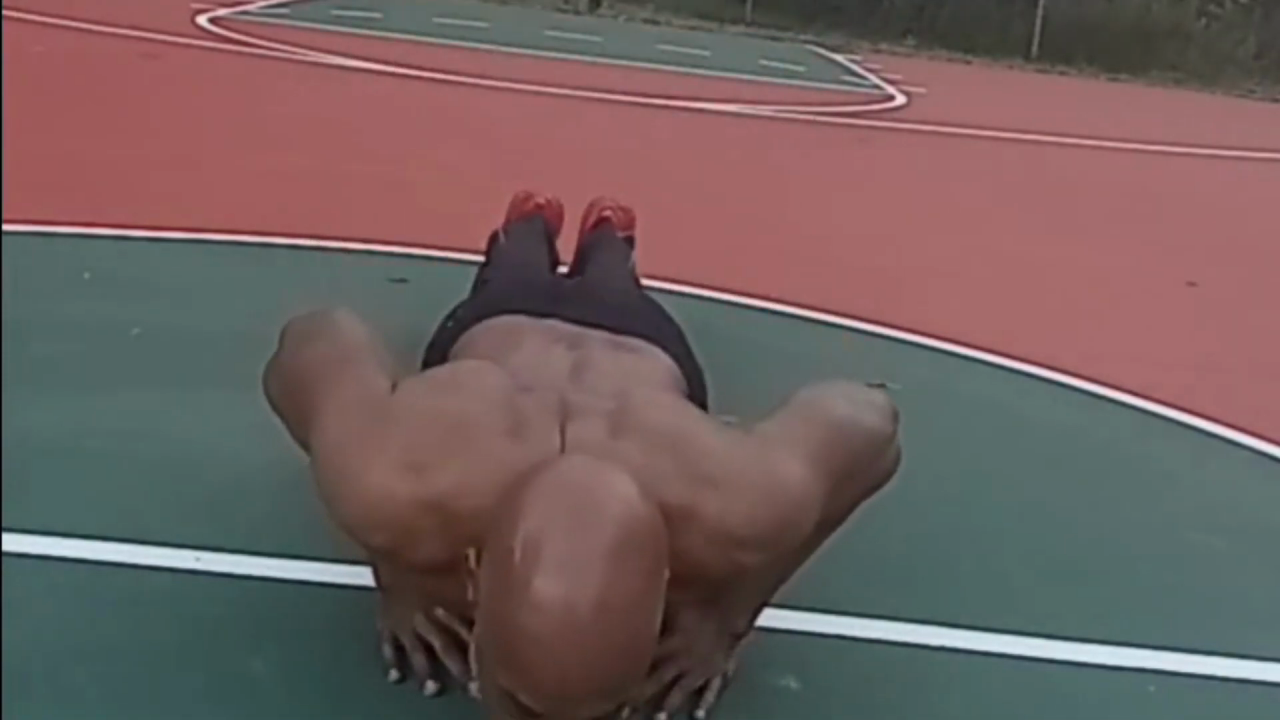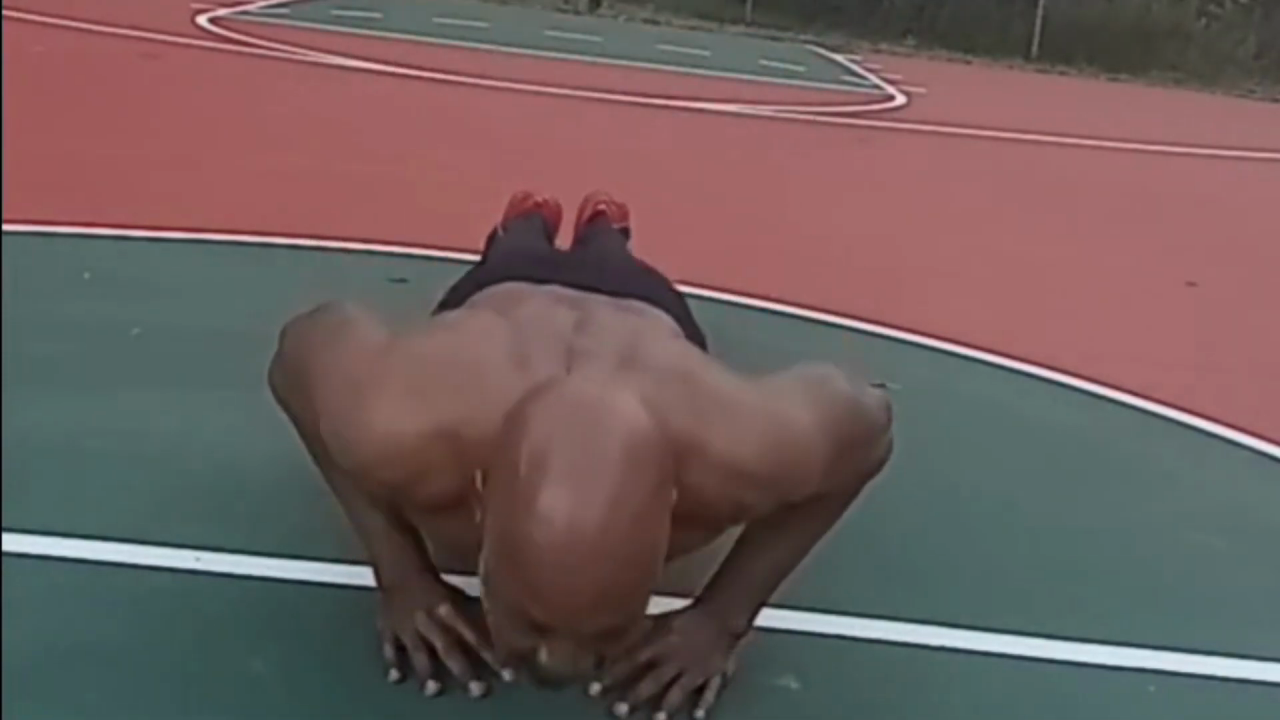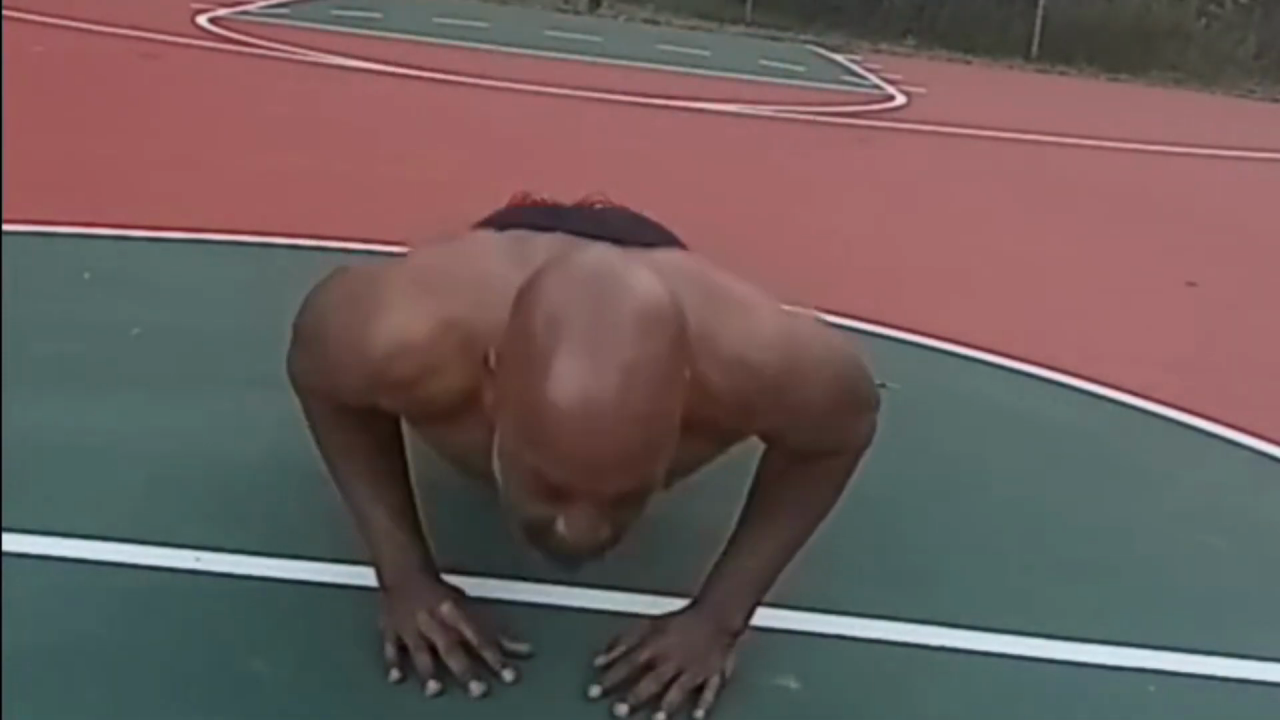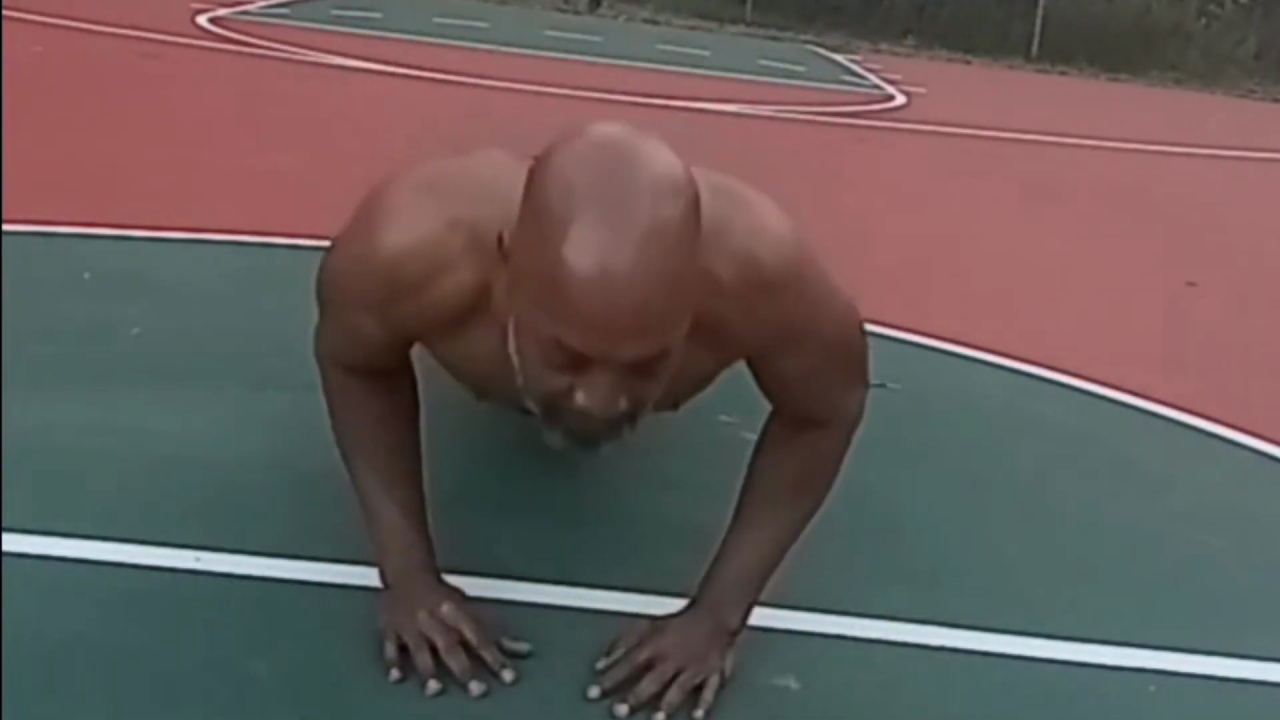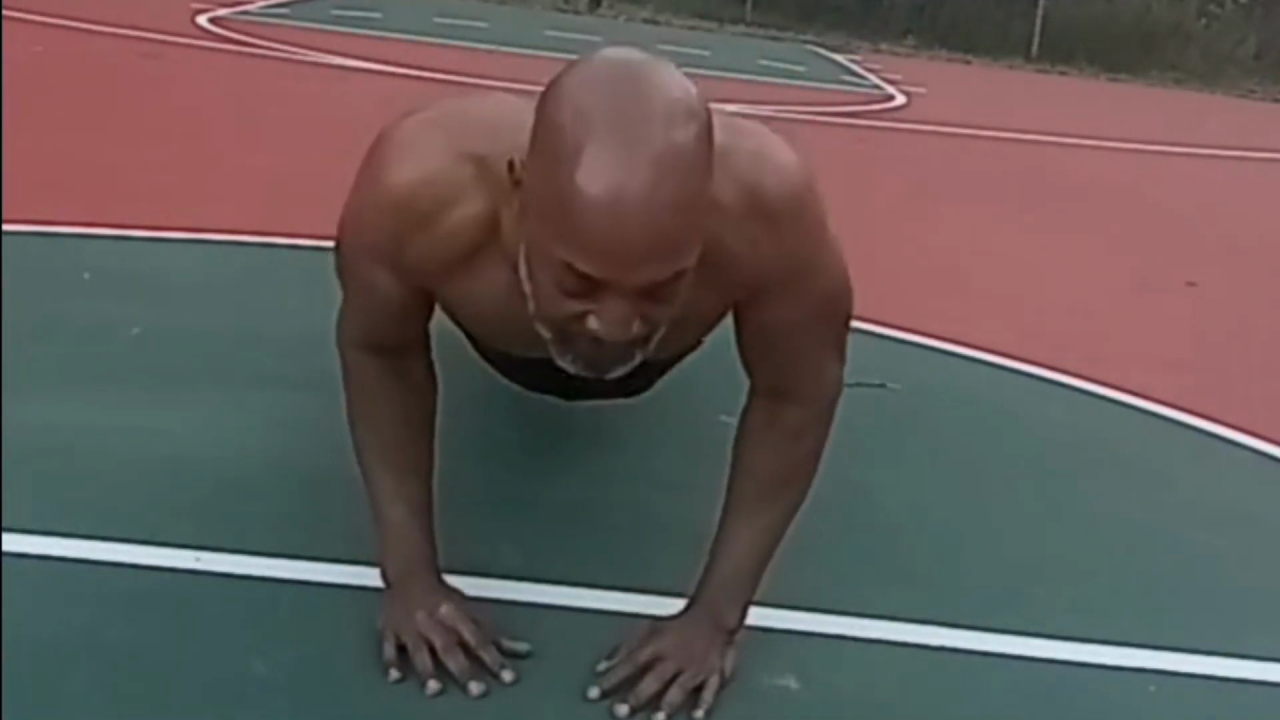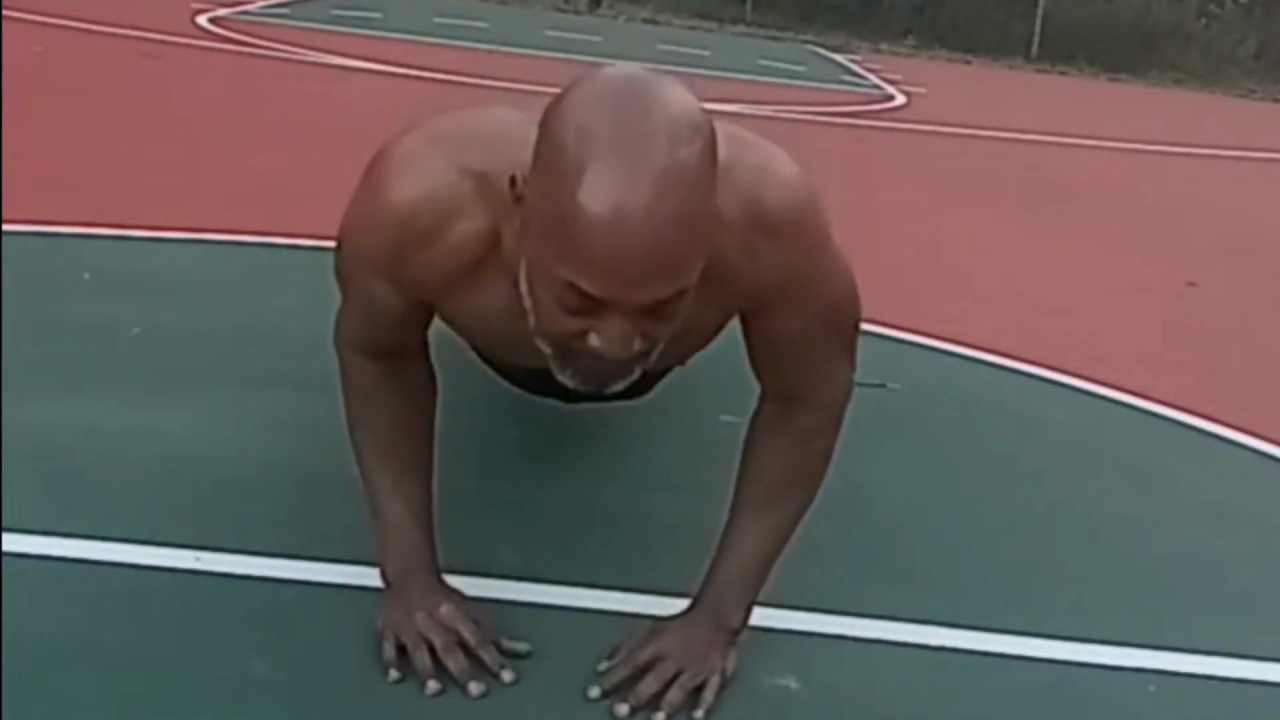
dt=0.1s
person 1, frame 1
left shoulder: (724, 509)
right shoulder: (402, 492)
left elbow: (875, 426)
right elbow: (304, 356)
left wrist: (723, 620)
right wrist: (400, 580)
left hip: (645, 354)
right hip: (492, 336)
left ankle: (607, 234)
right ankle: (529, 226)
person 1, frame 2
left shoulder: (732, 460)
right shoulder: (404, 431)
left elbow: (869, 423)
right elbow: (300, 351)
left wrist: (723, 620)
right wrist: (401, 581)
left hip: (645, 318)
right hip: (494, 305)
left ankle: (601, 226)
right ankle: (528, 225)
person 1, frame 3
left shoulder: (748, 355)
right shoulder: (406, 339)
left elbow: (844, 429)
right elbow: (317, 376)
left wrist: (718, 620)
right wrist: (404, 579)
left ankle: (602, 226)
right ankle: (520, 229)
person 1, frame 4
left shoulder: (762, 268)
right shoulder: (410, 246)
left elbow: (822, 415)
right elbow: (352, 365)
left wrist: (720, 614)
right wrist: (406, 577)
person 1, frame 5
left shoulder: (767, 202)
right shoulder: (418, 186)
left elbow: (797, 394)
right elbow: (377, 348)
left wrist: (718, 614)
right wrist: (408, 577)
person 1, frame 6
left shoulder: (769, 216)
right shoulder: (419, 202)
left elbow: (807, 399)
right elbow: (375, 353)
left wrist: (721, 614)
right wrist: (408, 576)
